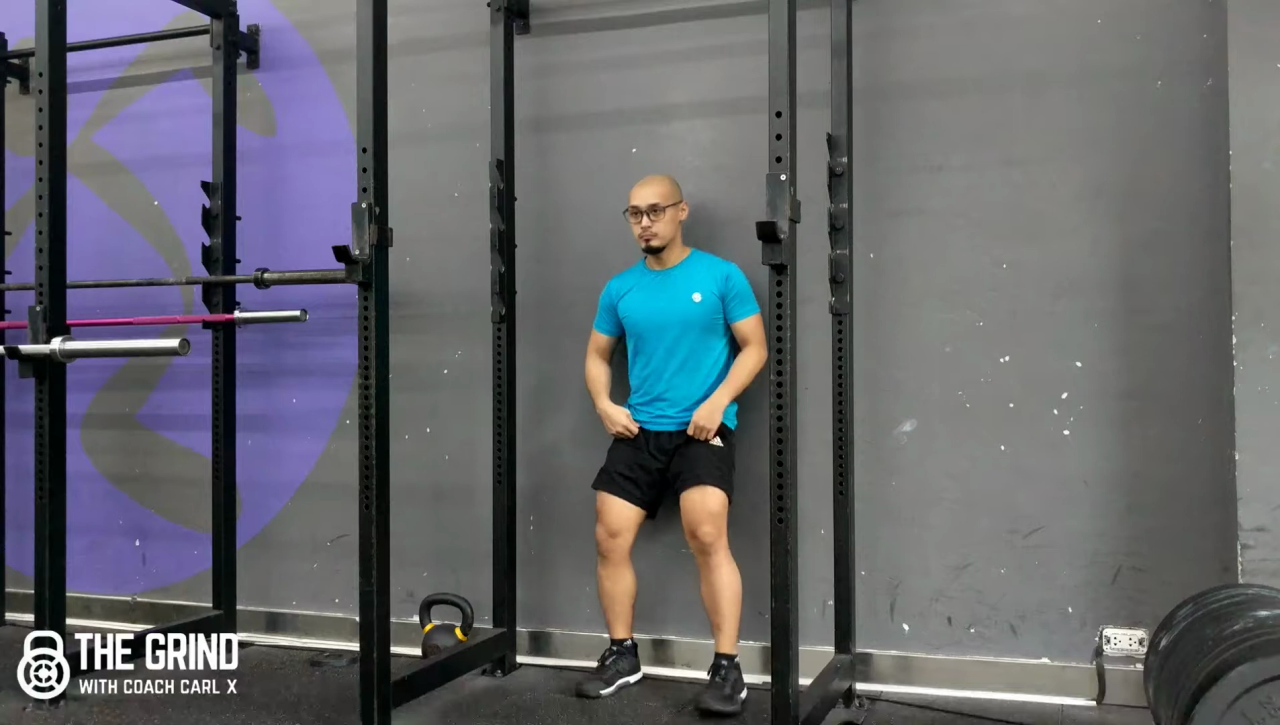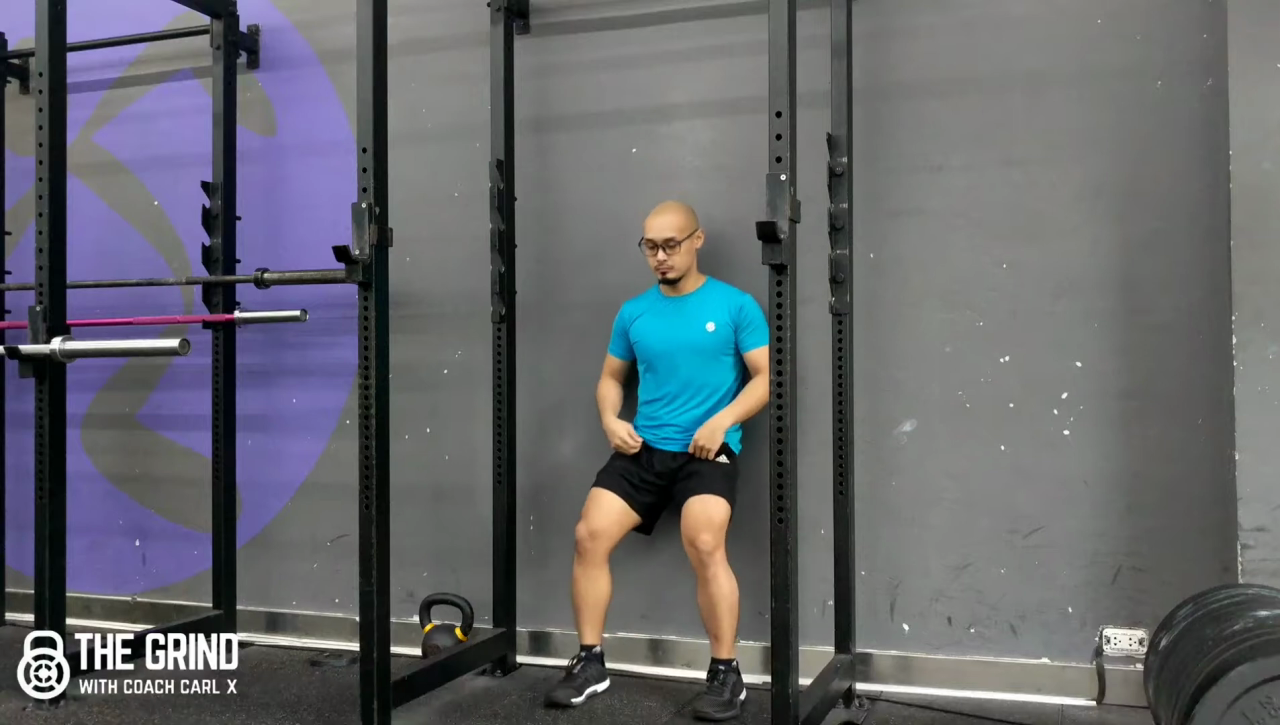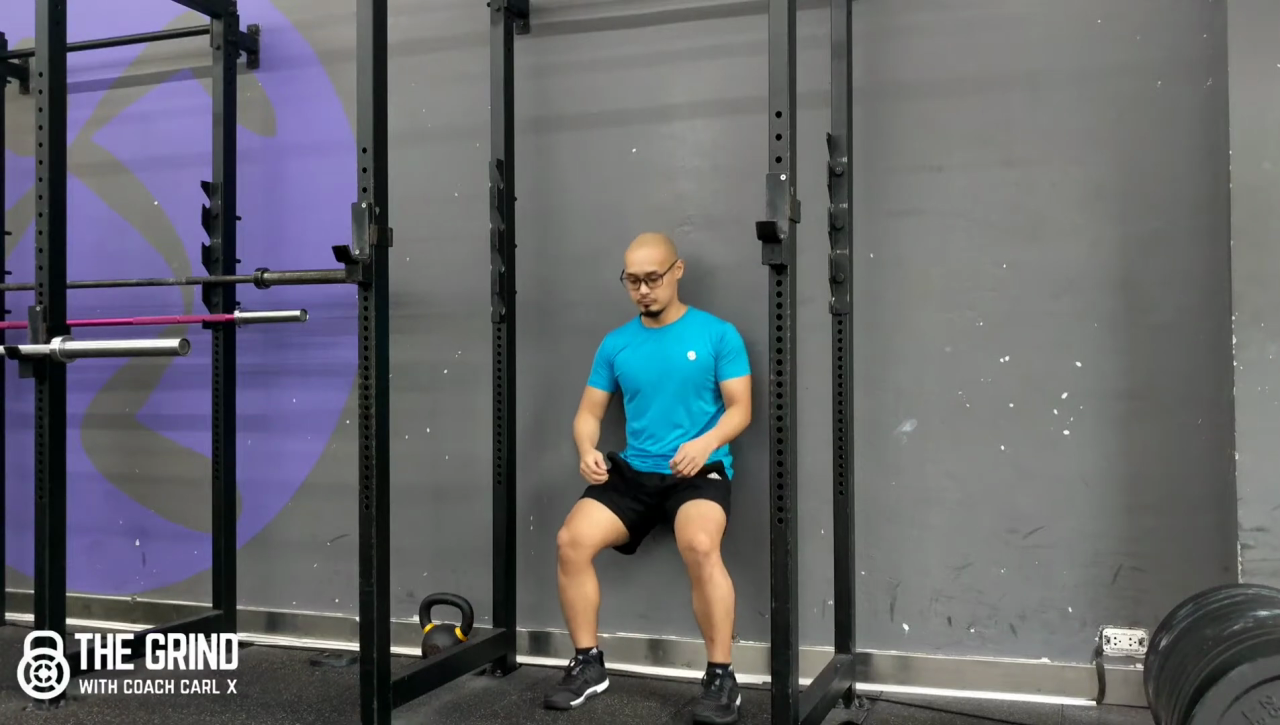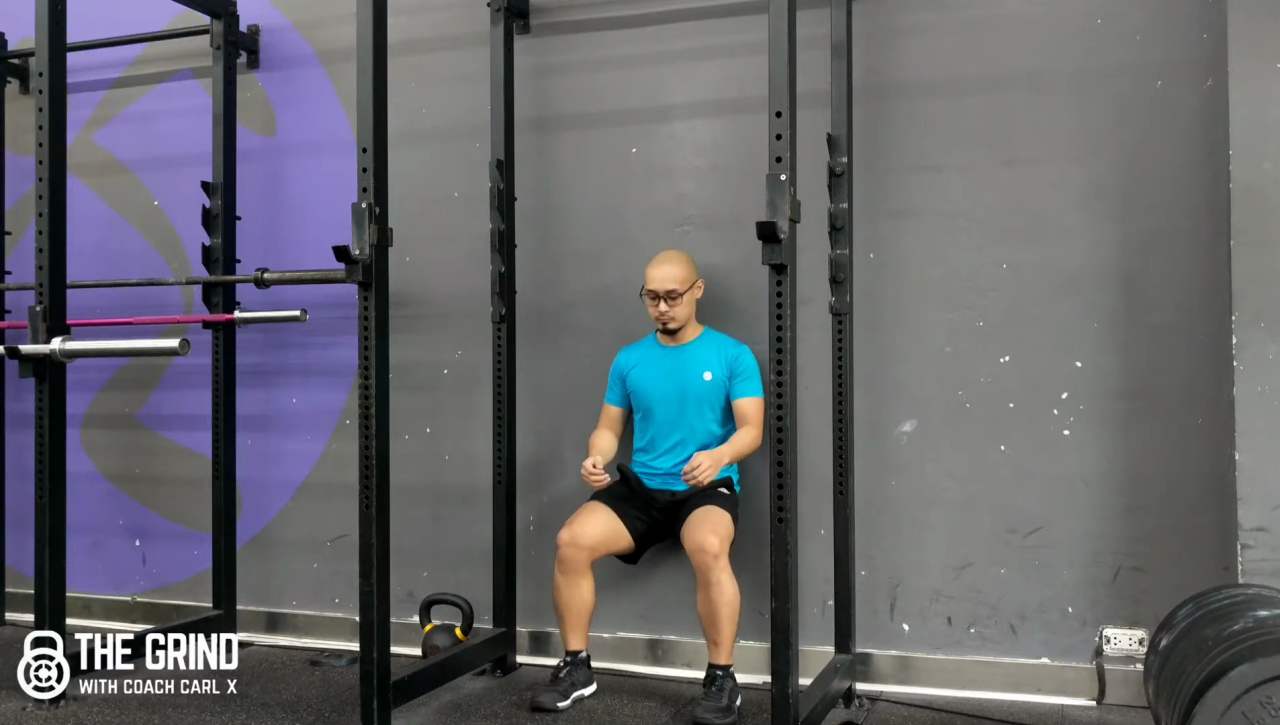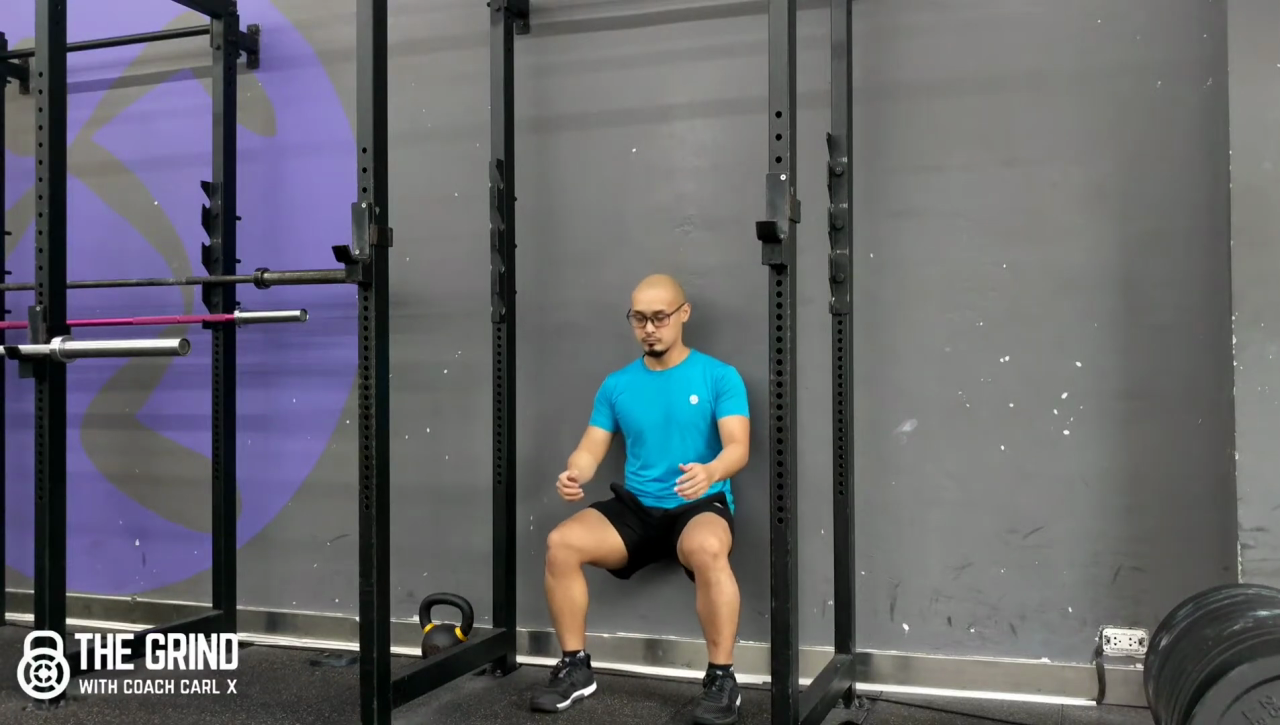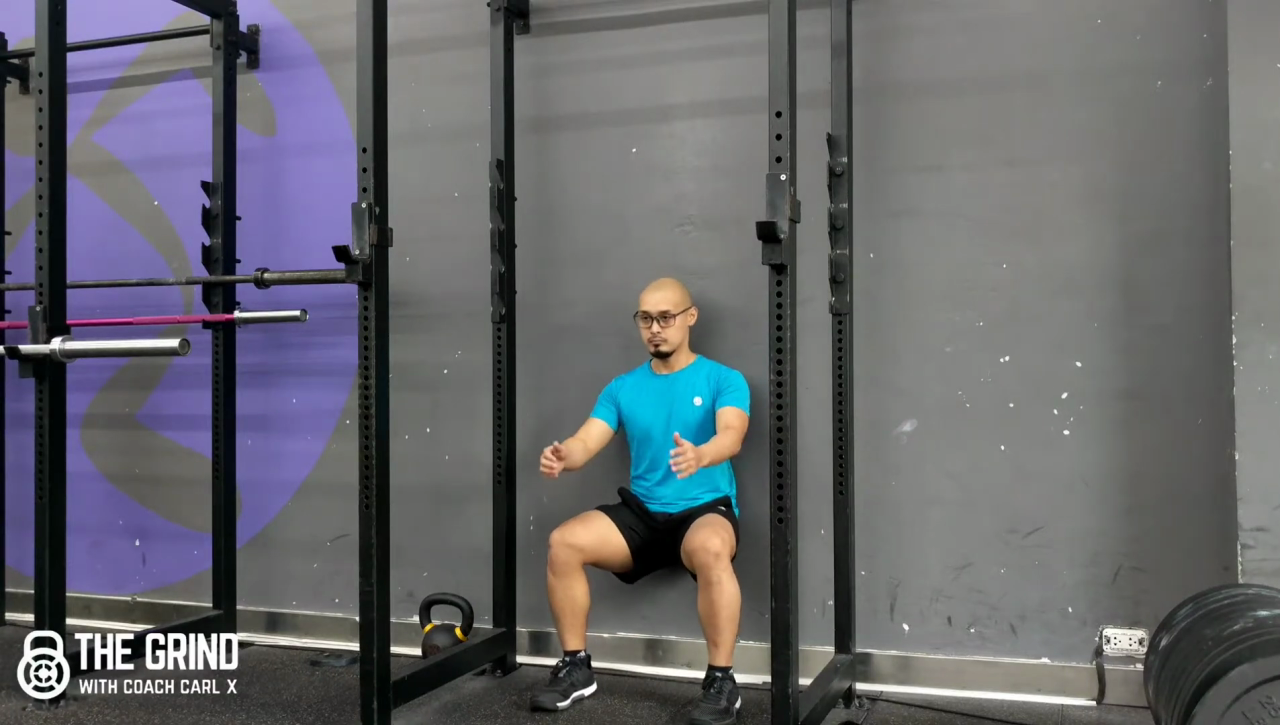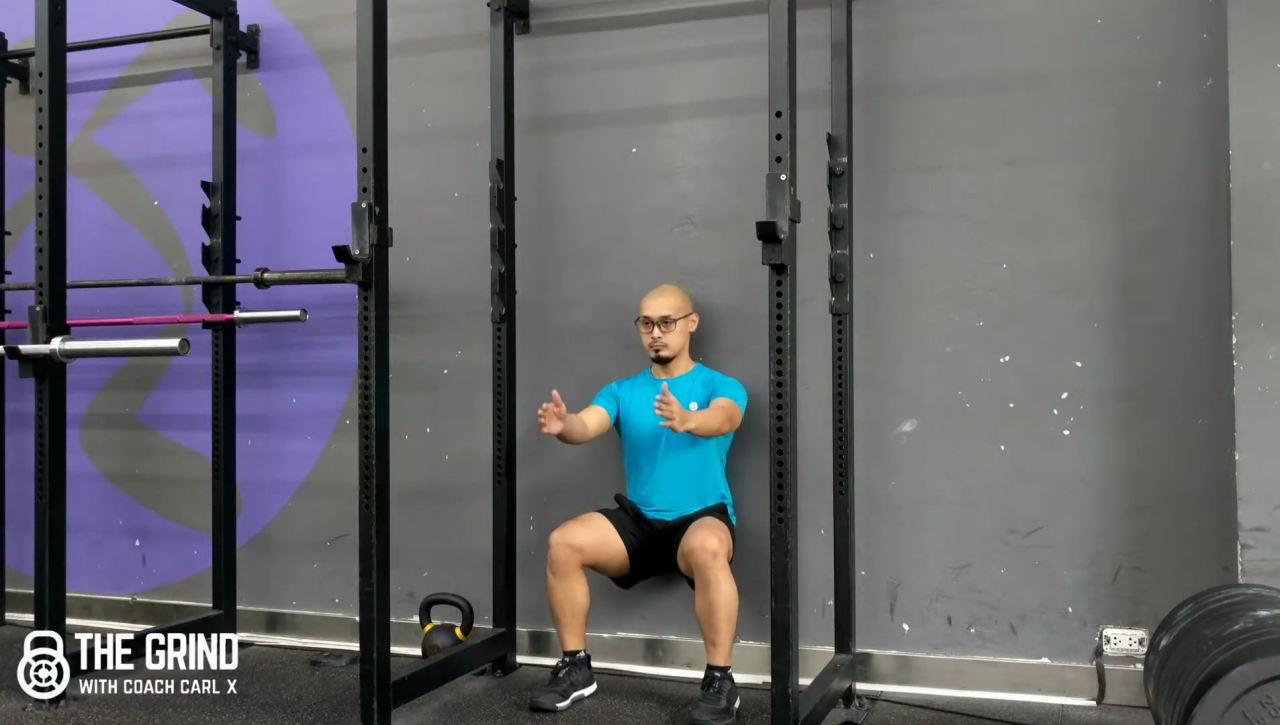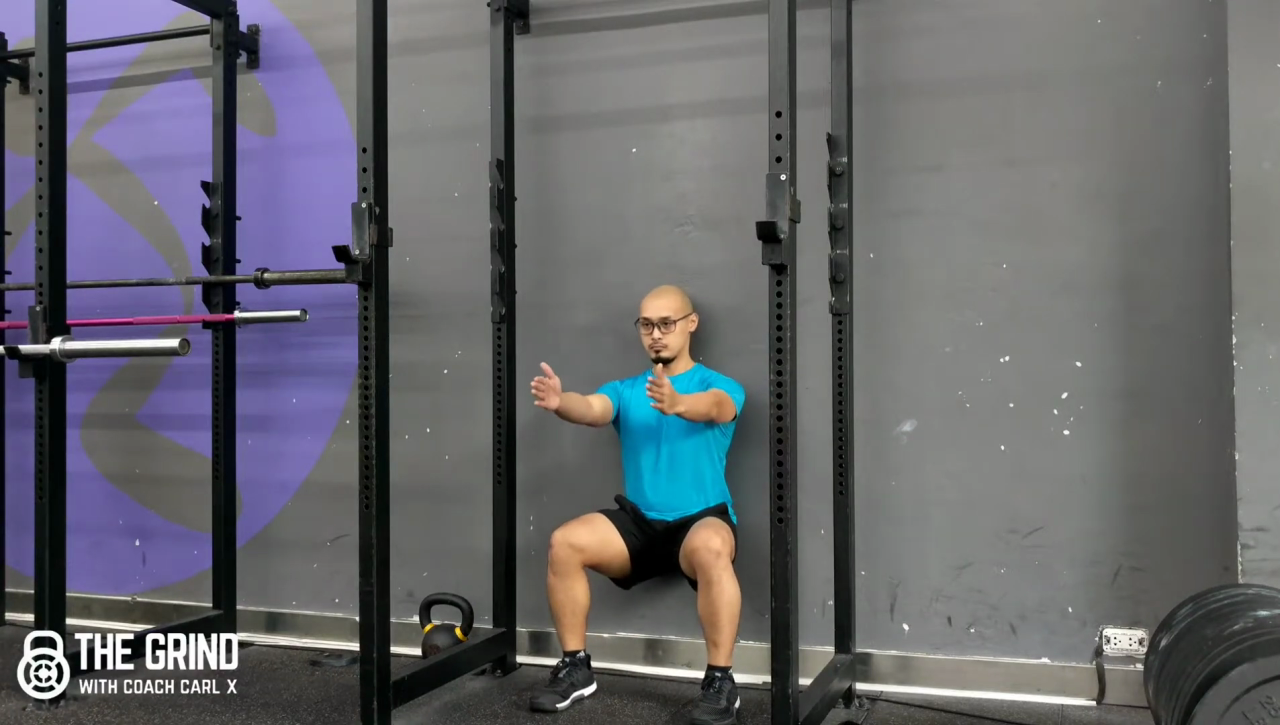
dt=0.3s
person 1, frame 1
left shoulder: (721, 276)
right shoulder: (620, 288)
left elbow: (754, 347)
right elbow: (596, 355)
left wrist: (718, 400)
right wrist: (603, 403)
left hip: (701, 431)
right hip: (639, 432)
left knee: (706, 537)
right knee: (610, 537)
left ankle: (727, 668)
right ankle: (622, 654)
person 1, frame 2
left shoulder: (736, 305)
right shoulder: (633, 313)
left elbow: (765, 377)
right elbow: (610, 377)
left wrist: (722, 420)
right wrist: (611, 419)
left hip: (706, 450)
right hip: (643, 448)
left knee: (704, 546)
right knee: (590, 535)
left ankle: (726, 672)
right ankle: (590, 660)
person 1, frame 3
left shoulder: (718, 334)
right shoulder: (615, 344)
left elbow: (740, 407)
right elbow: (589, 412)
left wrist: (706, 443)
right wrist: (588, 451)
left hip: (699, 473)
right hip: (633, 472)
left knee: (699, 545)
right knee: (572, 540)
left ankle: (721, 676)
right ankle: (588, 665)
person 1, frame 4
left shoulder: (732, 355)
right shoulder: (629, 360)
left elbow: (752, 428)
right elbow: (608, 428)
left wrist: (720, 455)
right wrist: (596, 459)
left hip: (705, 488)
right hip: (640, 486)
left knee: (707, 548)
right knee: (572, 540)
left ankle: (722, 678)
right ankle: (575, 666)
person 1, frame 5
left shoulder: (719, 377)
right shoulder: (617, 385)
left elbow: (738, 446)
right elbow: (589, 450)
left wrist: (711, 473)
right wrist: (573, 475)
left hip: (700, 508)
right hip: (636, 507)
left knee: (708, 551)
right knee: (560, 543)
left ankle: (722, 679)
right ankle: (575, 667)
person 1, frame 6
left shoulder: (723, 380)
right shoulder: (623, 388)
left elbow: (731, 435)
right elbow: (587, 441)
left wrist: (700, 456)
right wrist: (563, 456)
left hip: (704, 510)
right hip: (641, 512)
left knee: (709, 549)
right knee: (563, 542)
left ankle: (721, 681)
right ankle: (575, 667)
person 1, frame 7
left shoulder: (722, 387)
right shoulder: (622, 391)
left elbow: (722, 418)
right elbow: (588, 424)
left wrist: (686, 421)
right wrist: (562, 425)
left hip: (700, 519)
right hip: (638, 520)
left knee: (707, 549)
right knee: (562, 543)
left ankle: (720, 682)
right ankle: (575, 668)
person 1, frame 8
left shoulder: (721, 386)
right shoulder: (623, 391)
left elbow: (712, 408)
right elbow: (591, 409)
left wrist: (676, 403)
right wrist: (559, 401)
left hip: (700, 520)
right hip: (639, 522)
left knee: (709, 548)
right knee: (564, 542)
left ankle: (720, 682)
right ankle: (575, 667)
